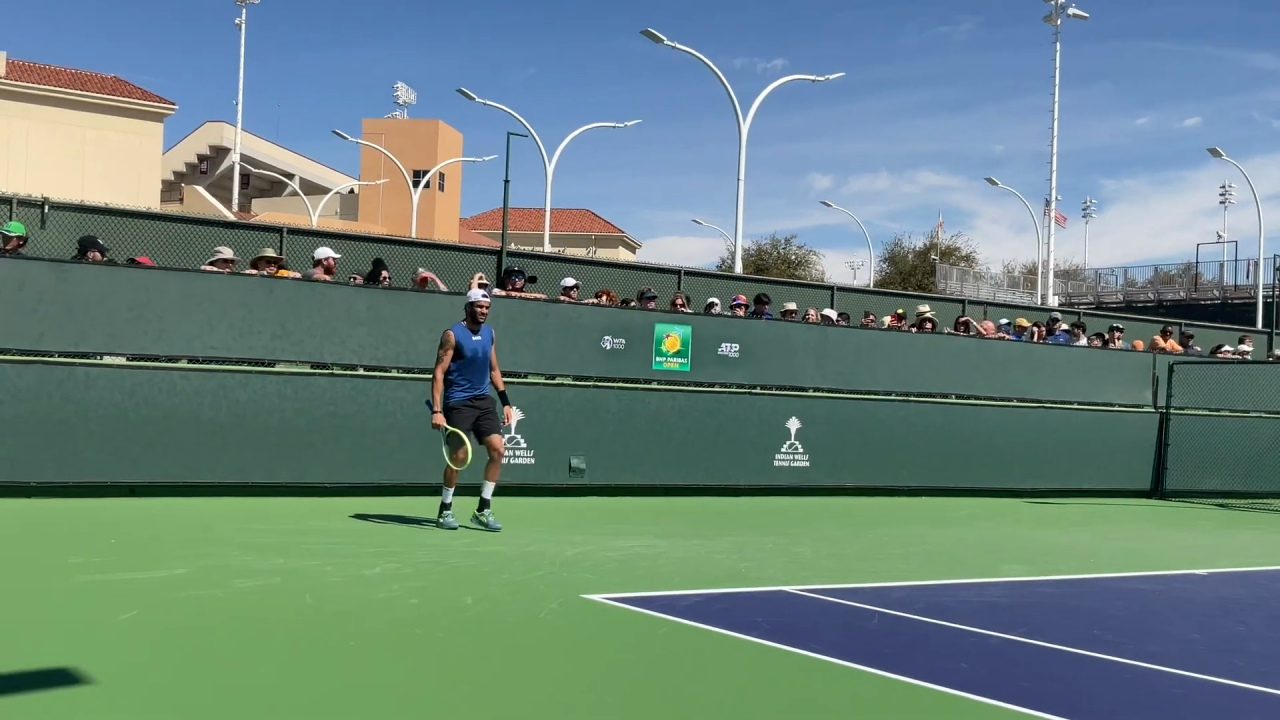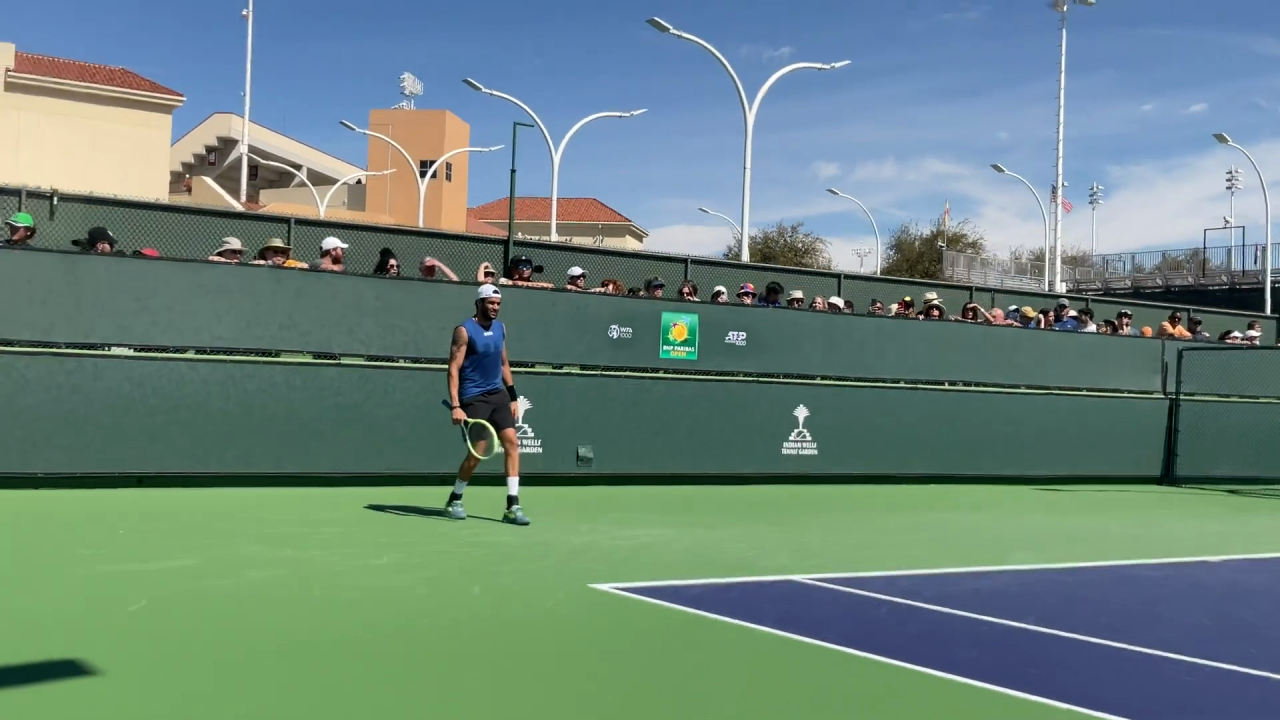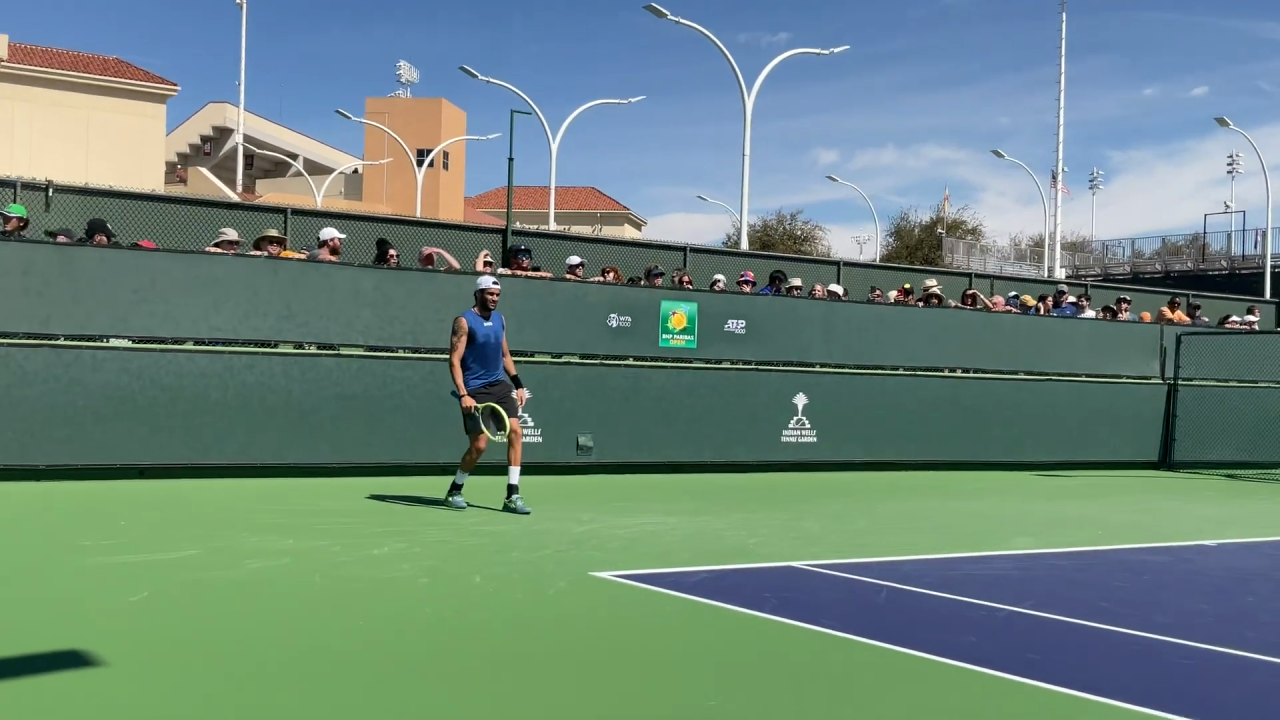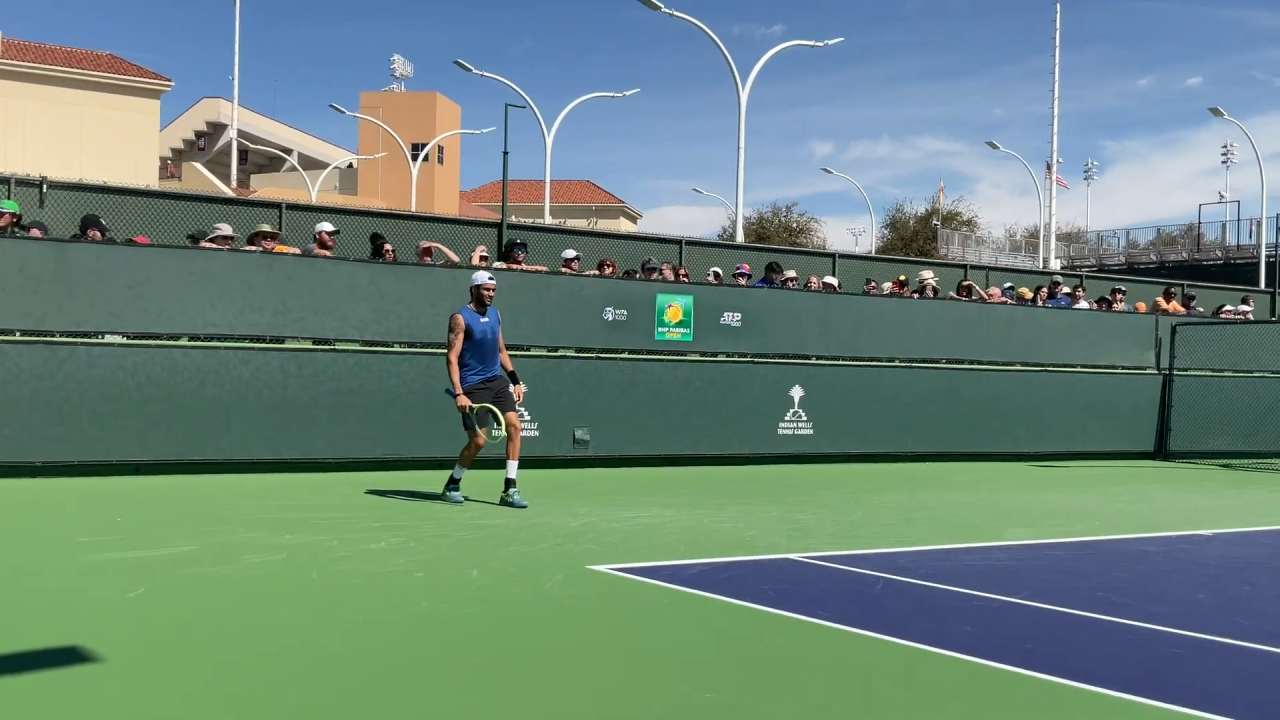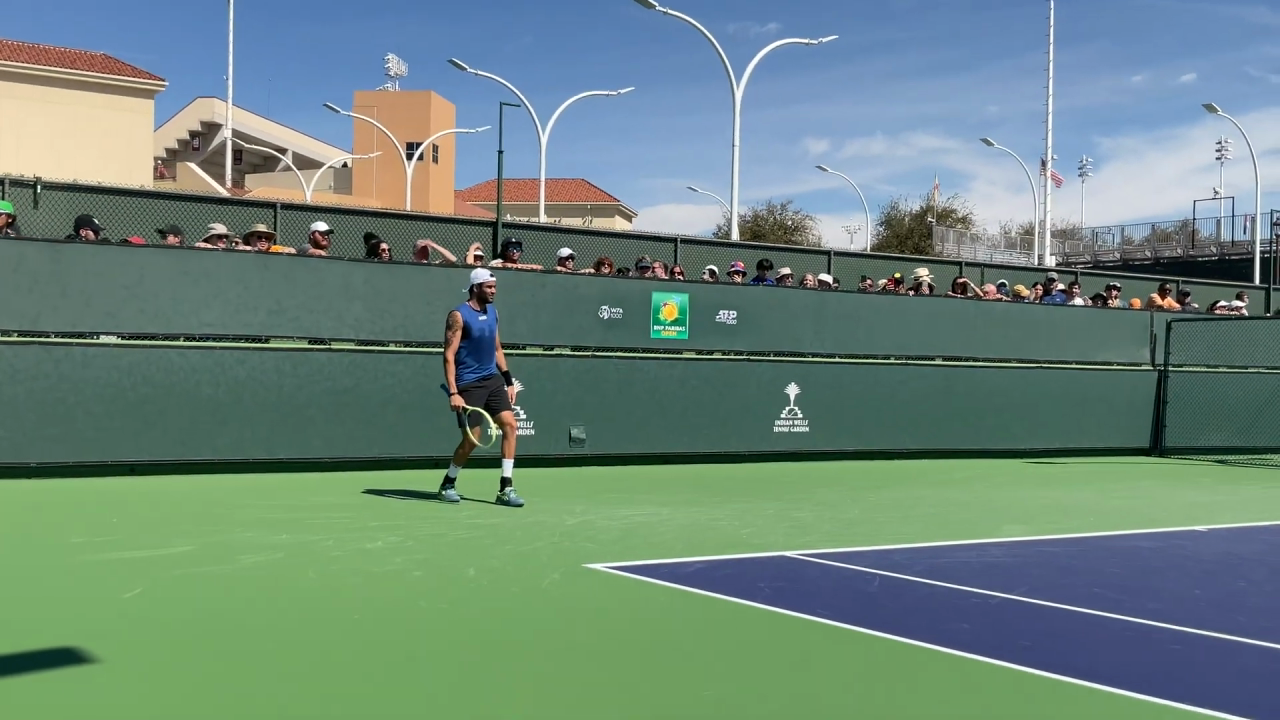
dt=0.3s
person 1, frame 1
left shoulder: (489, 333)
right shoulder: (452, 335)
right elbow: (438, 373)
left wrist: (505, 401)
right wrist: (436, 410)
left hip: (484, 401)
right hip: (458, 403)
left knee: (497, 450)
right knee: (458, 457)
left ankle: (484, 509)
right ankle: (445, 511)
person 1, frame 2
left shoulder: (500, 328)
right shoulder: (464, 331)
right elbow: (453, 370)
left wrist: (513, 396)
right wrist: (455, 406)
left hip: (498, 395)
right hip: (473, 398)
left knee: (511, 442)
right knee: (476, 453)
left ankle: (512, 507)
right ankle: (454, 500)
person 1, frame 3
left shoulder: (499, 319)
right shoulder: (464, 321)
right elbow: (455, 361)
left wrist: (518, 384)
right wrist: (463, 394)
left hip: (499, 386)
right hip: (475, 390)
left knee: (515, 433)
right knee: (479, 445)
left ankle: (512, 496)
right ankle: (454, 490)
person 1, frame 4
left shoulder: (495, 314)
right shoulder: (460, 318)
right elbow: (452, 358)
left wrist: (515, 380)
right wrist: (458, 393)
left hip: (497, 381)
right hip: (473, 386)
left knee: (515, 427)
right knee: (478, 441)
left ankle: (510, 491)
right ankle: (452, 484)
person 1, frame 5
left shoulder: (492, 312)
right shoulder: (458, 315)
right elbow: (449, 356)
left wrist: (509, 381)
right wrist: (453, 392)
left hip: (492, 380)
right hip: (469, 384)
left knee: (510, 426)
right knee: (471, 439)
left ankle: (505, 489)
right ankle: (448, 484)
